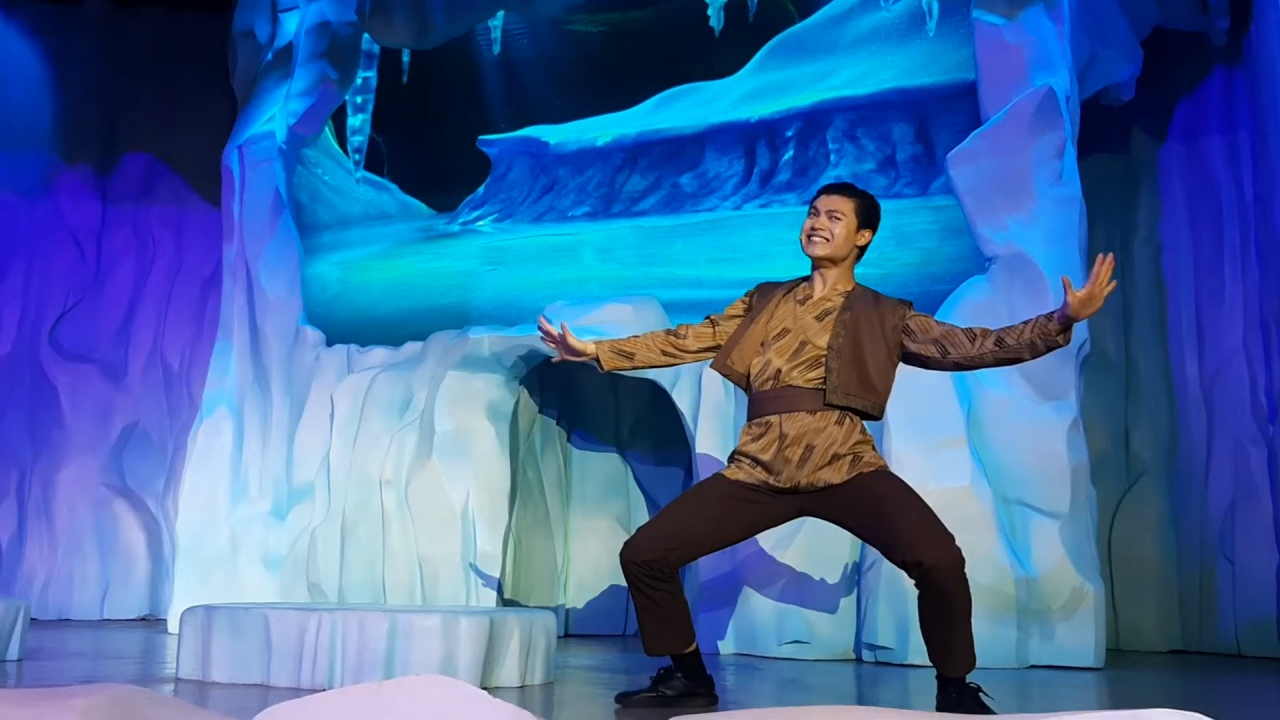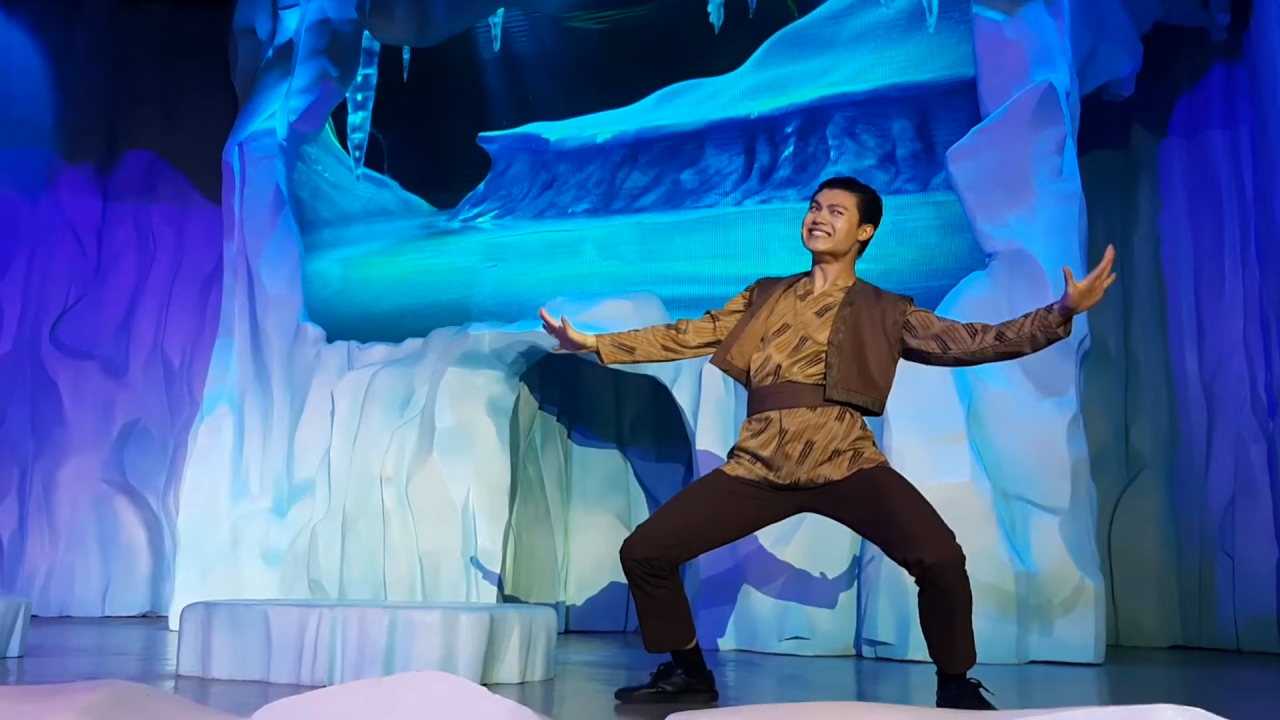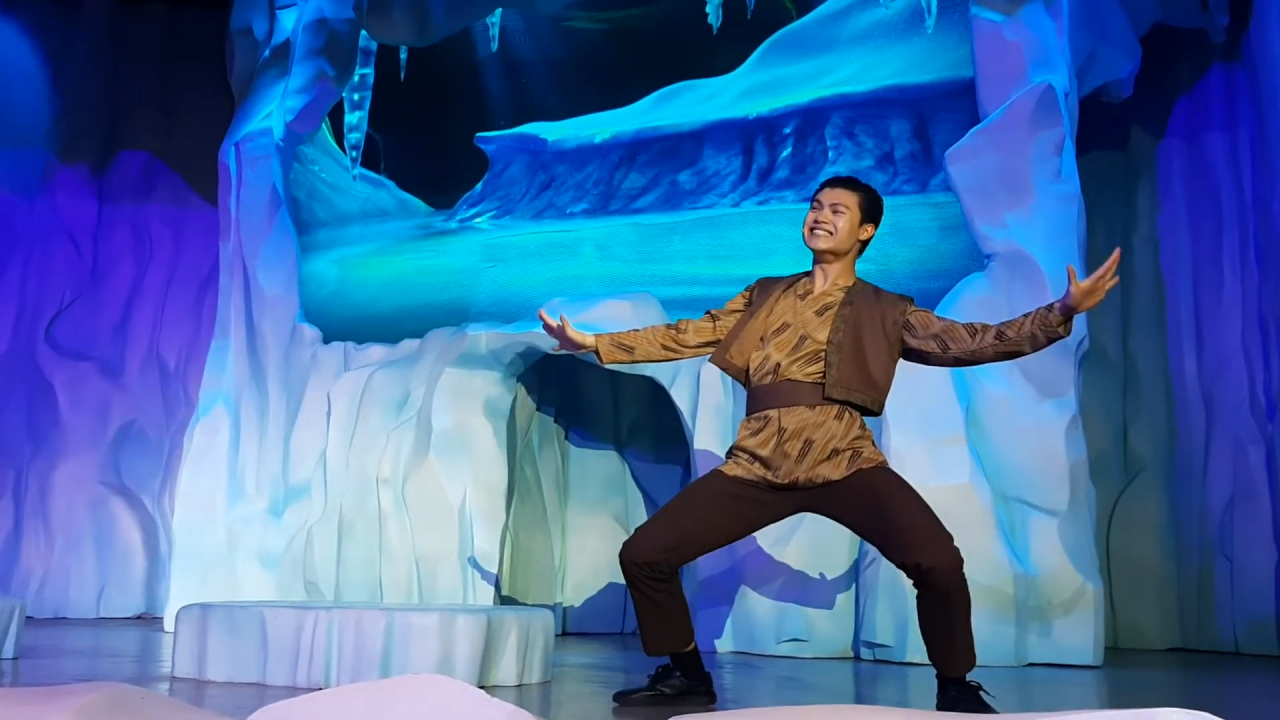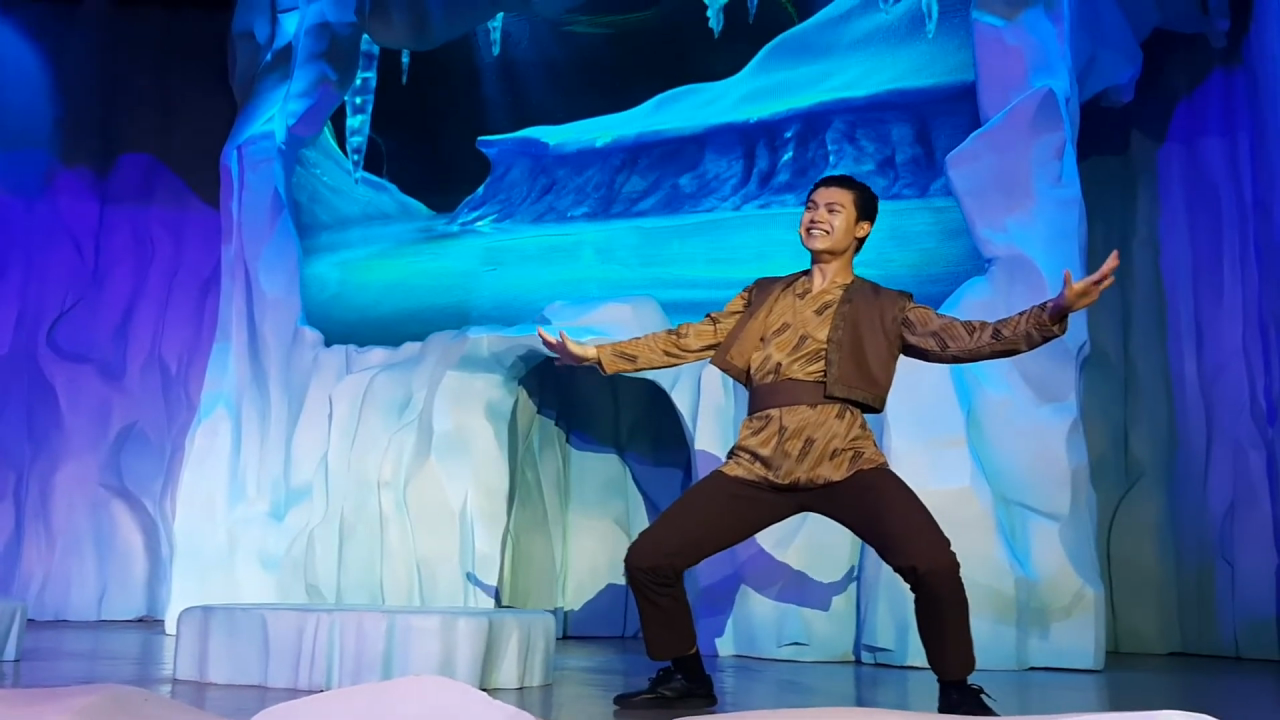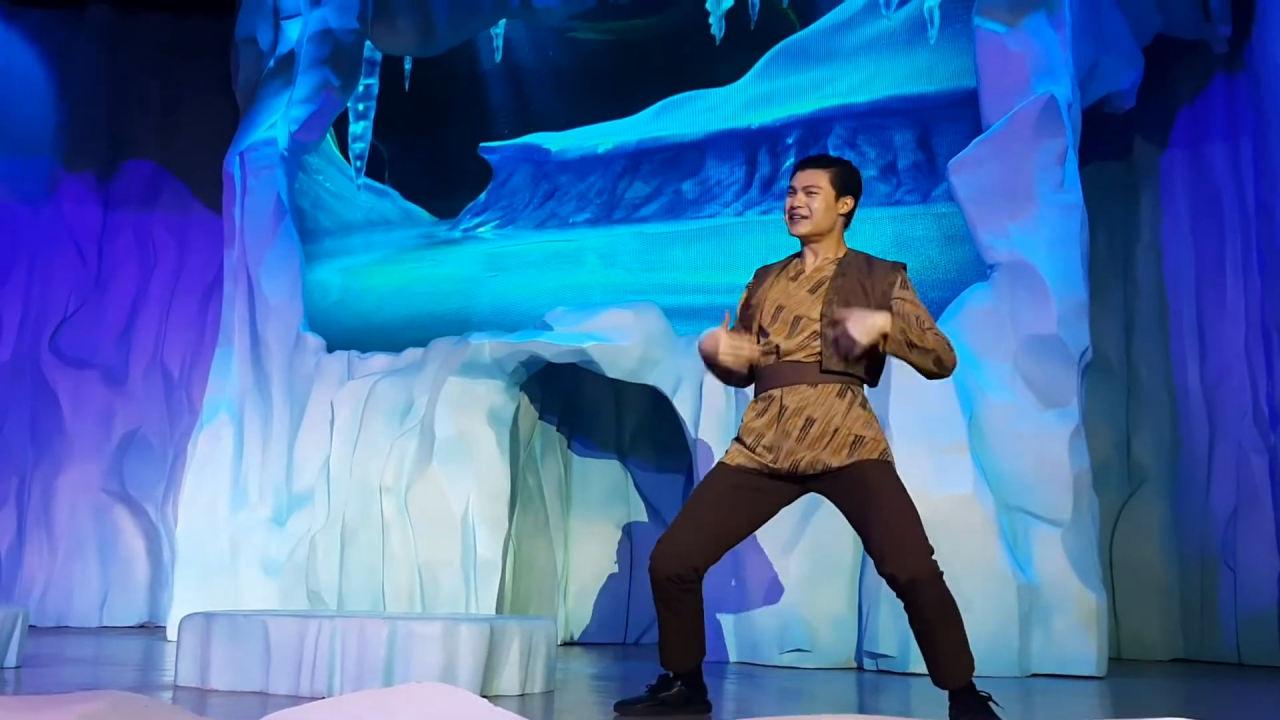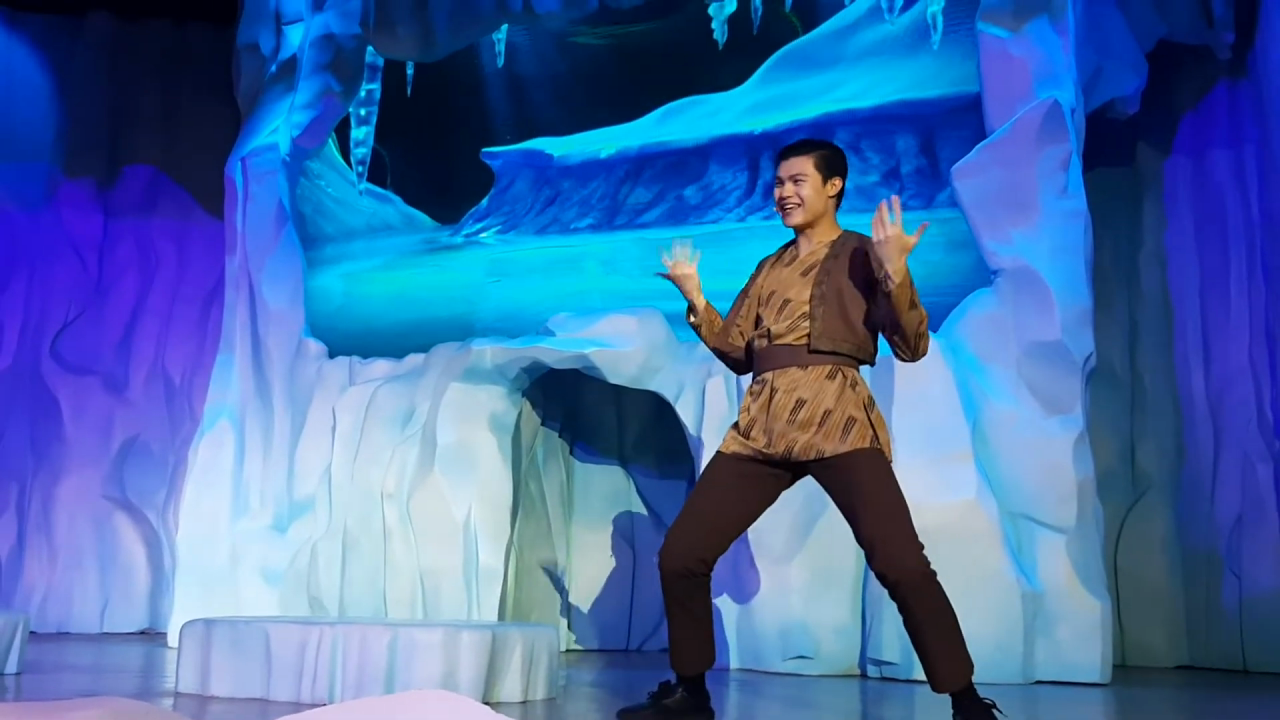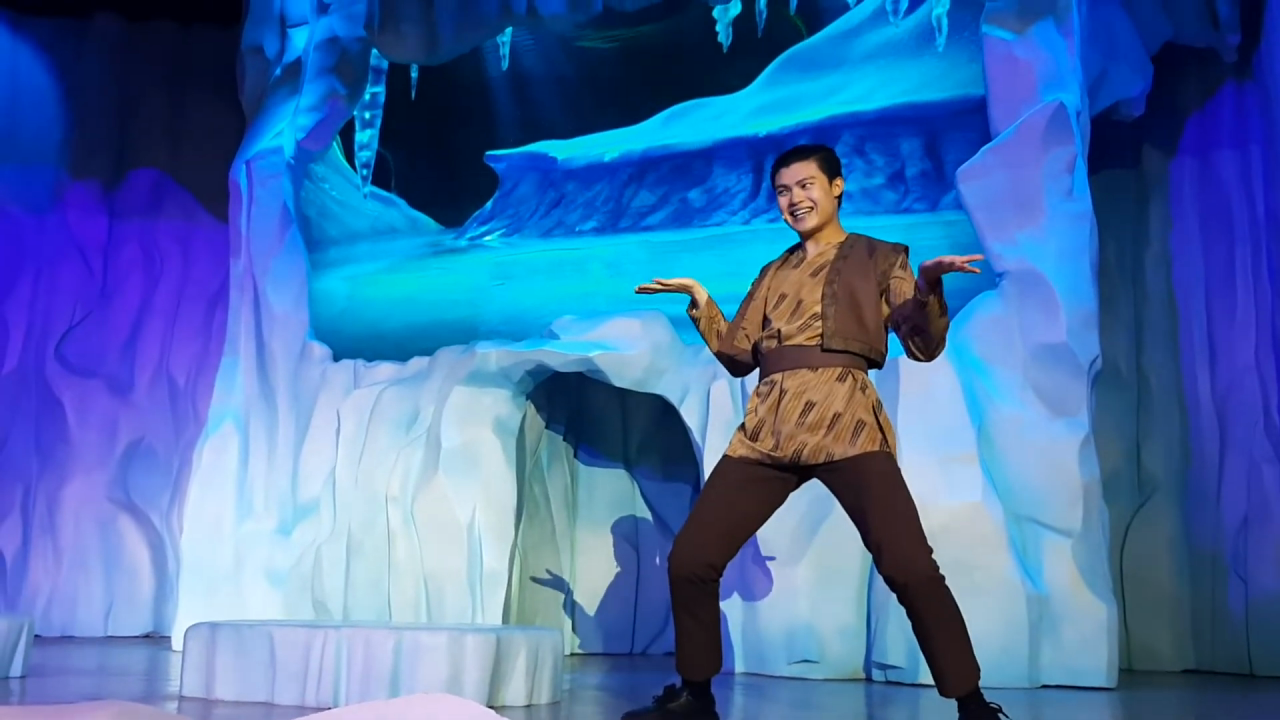
dt=0.5s
person 1, frame 1
left shoulder: (885, 316)
right shoulder: (764, 301)
left elbow: (968, 346)
right elbow: (689, 340)
left wrist: (1061, 320)
right wrist: (594, 350)
left hip: (844, 466)
right hip: (757, 470)
left knee: (940, 561)
right knee: (643, 554)
person 1, frame 2
left shoulder: (886, 312)
right shoulder: (764, 298)
left elbow: (967, 342)
right elbow: (689, 336)
left wrist: (1061, 313)
right wrist: (593, 342)
left hip: (845, 462)
right hip: (758, 465)
left knee: (940, 558)
right knee: (643, 552)
left ankle: (955, 685)
right ankle: (689, 673)
person 1, frame 3
left shoulder: (886, 312)
right shoulder: (764, 296)
left elbow: (969, 342)
right elbow: (687, 336)
left wrist: (1062, 311)
right wrist: (592, 342)
left hip: (843, 461)
right hip: (755, 465)
left knee: (939, 562)
right knee: (643, 554)
left ankle: (955, 687)
right ankle: (686, 675)
person 1, frame 4
left shoulder: (885, 308)
right shoulder: (763, 296)
left elbow: (968, 339)
right elbow: (688, 340)
left wrist: (1055, 312)
right wrist: (593, 354)
left hip: (843, 460)
right hip: (757, 463)
left knee: (934, 565)
right knee: (648, 560)
person 1, frame 5
left shoulder: (879, 277)
right shoulder: (767, 279)
left elbow: (941, 360)
right elbow: (740, 371)
left wrist: (888, 325)
right wrist: (714, 346)
left hip: (846, 439)
right hip: (763, 442)
left knee: (913, 570)
right knee: (671, 562)
person 1, frame 6
left shoulder: (866, 254)
right shoulder: (769, 268)
left elbow: (911, 347)
right elbow: (738, 353)
left wrist: (895, 269)
right wrist: (693, 295)
left hip: (838, 423)
right hip: (760, 428)
left knee: (901, 564)
right knee: (680, 556)
person 1, frame 7
left shoulder: (880, 258)
right shoulder: (773, 273)
left elbow: (924, 346)
right elbow: (737, 356)
left wrist: (929, 286)
right wrist: (699, 300)
left hip: (846, 424)
right hip: (766, 430)
left knee: (911, 568)
right knee: (689, 561)
